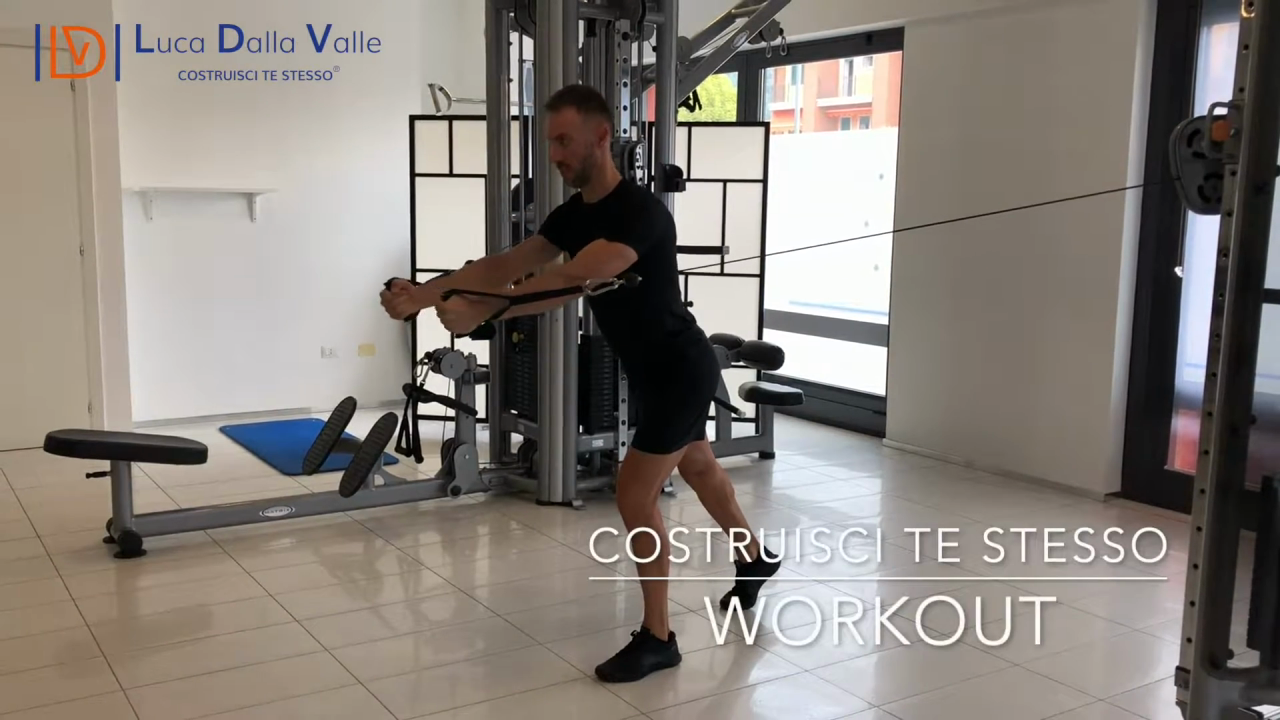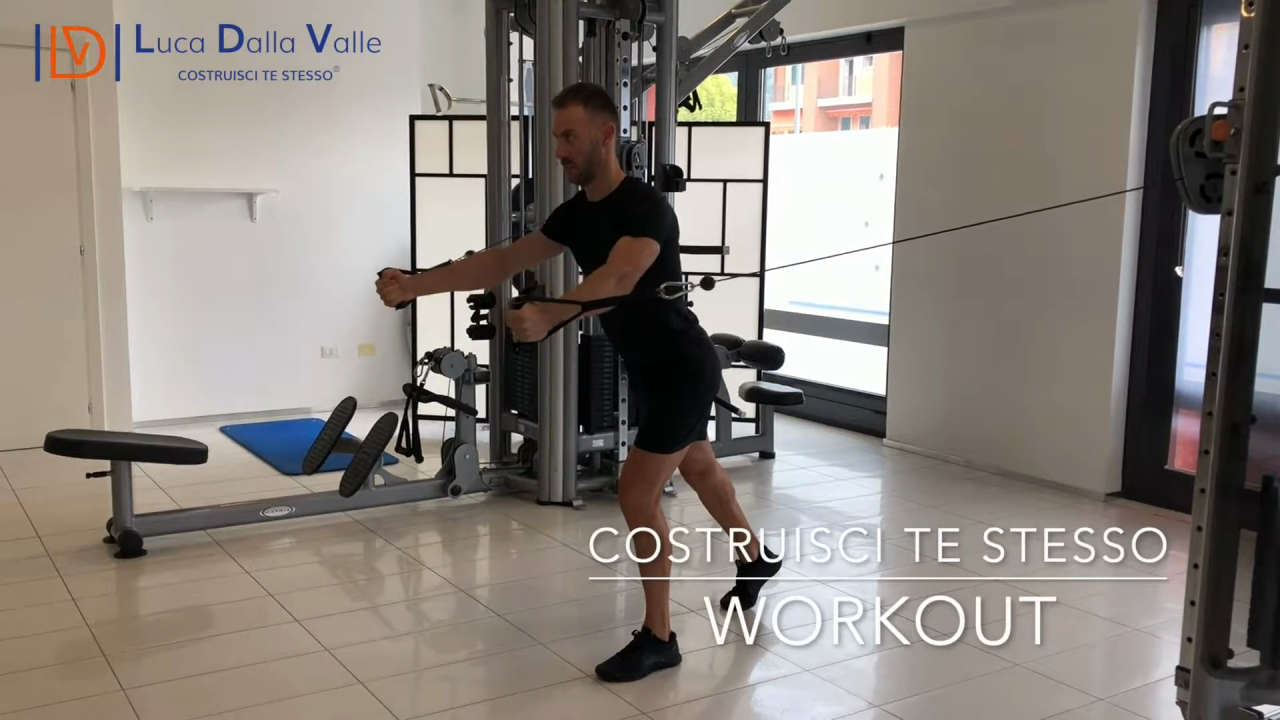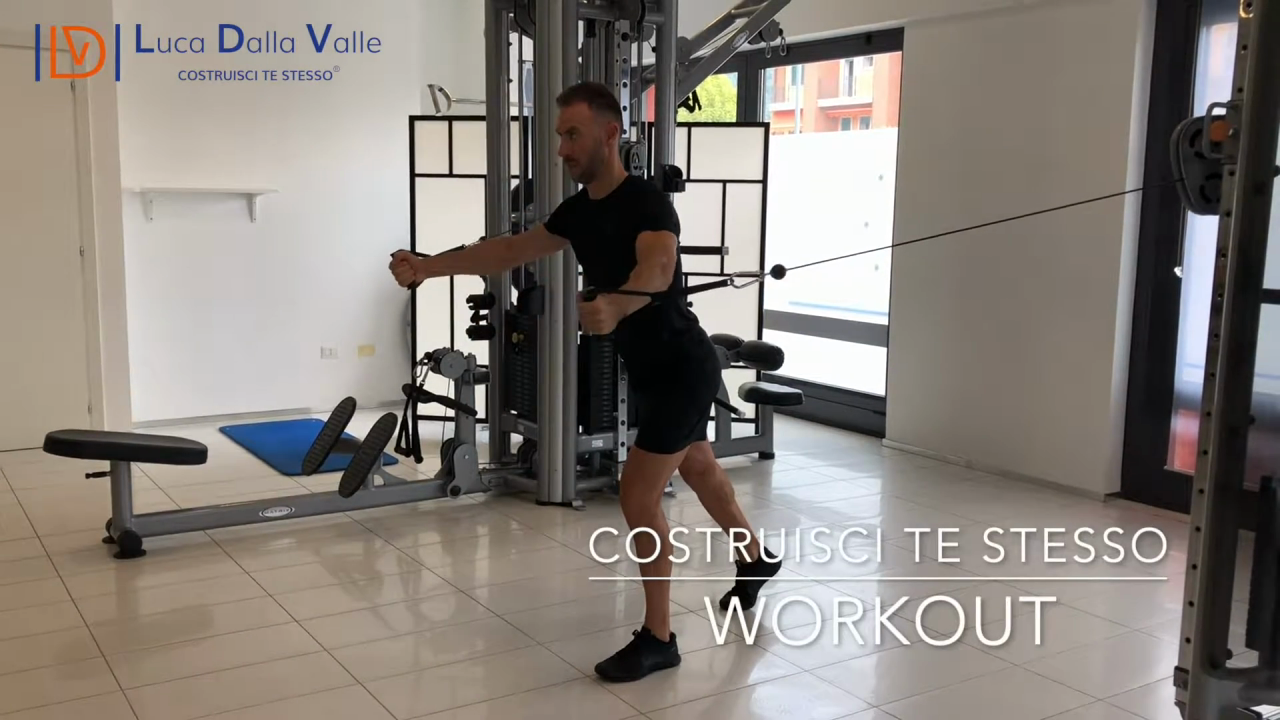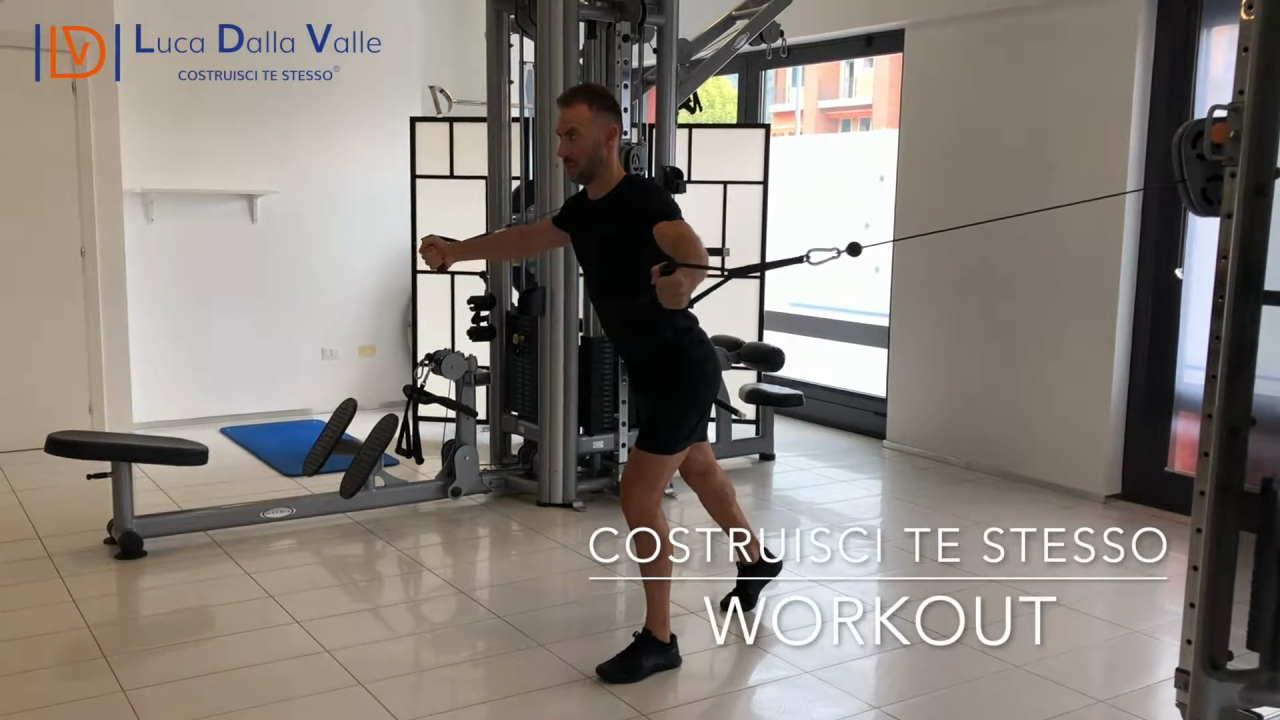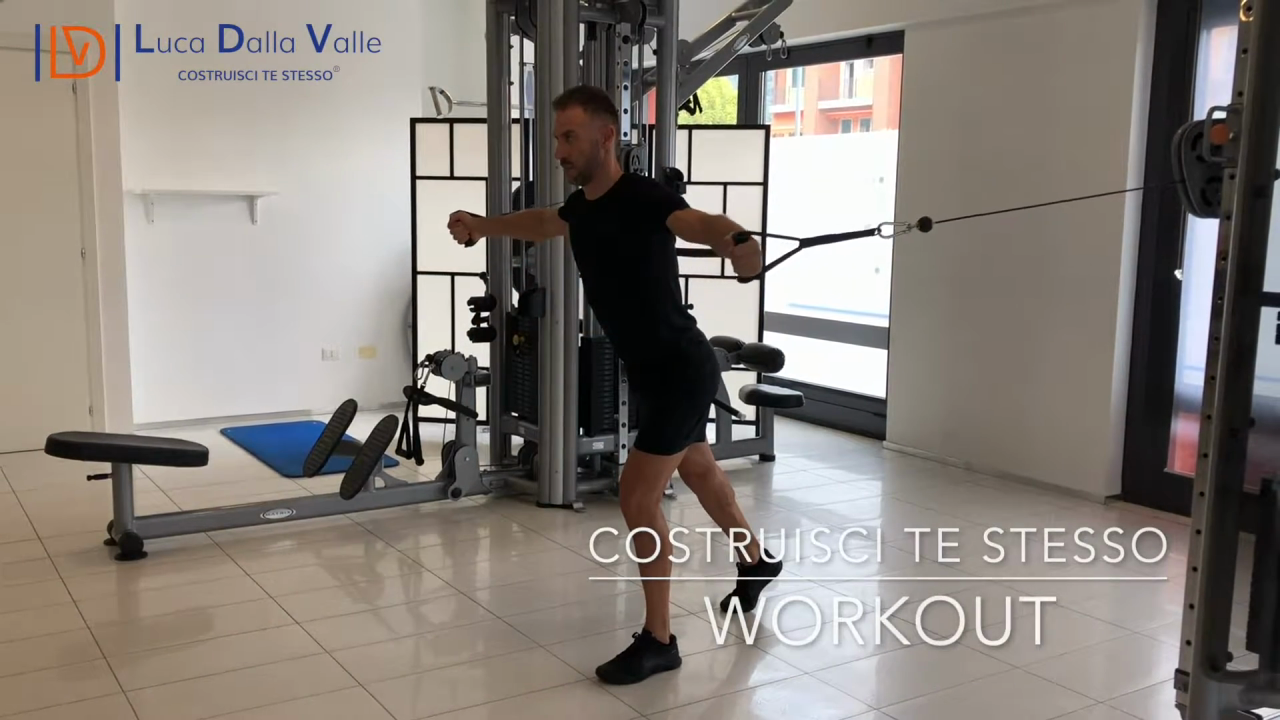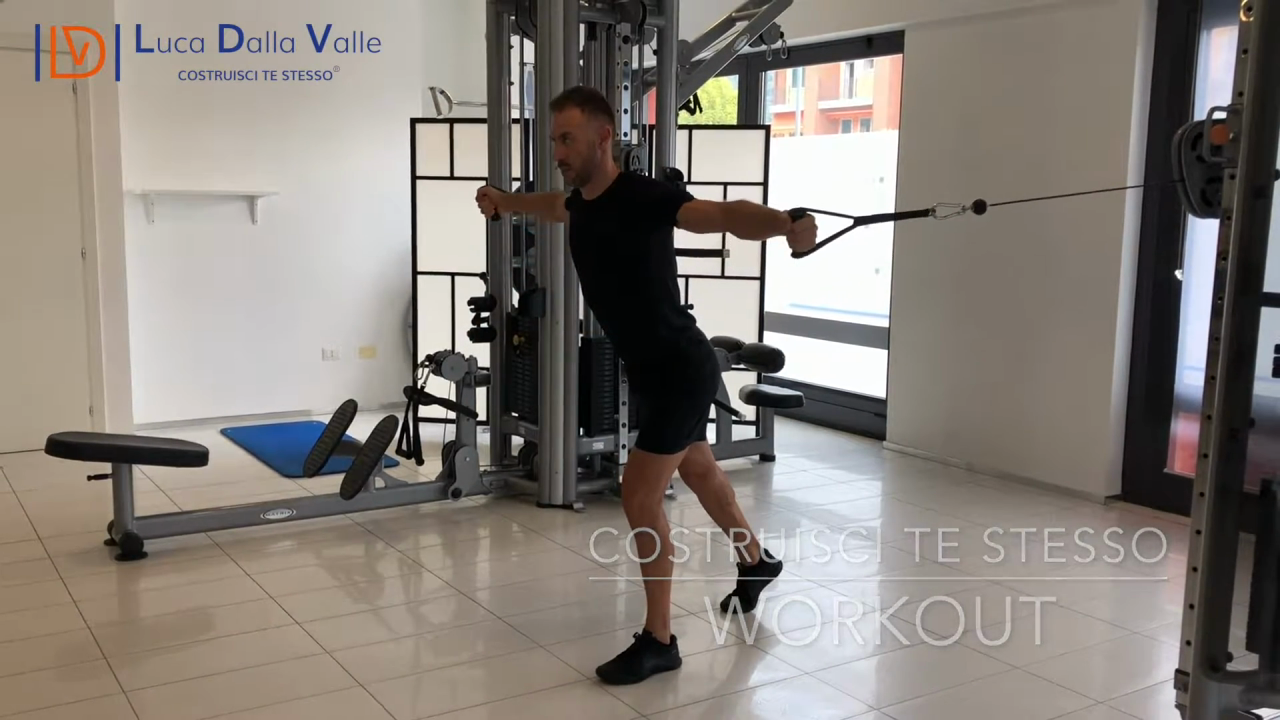
dt=0.4s
person 1, frame 1
left shoulder: (638, 211)
right shoulder: (573, 214)
left elbow: (576, 279)
right elbow: (504, 265)
left wrist: (481, 310)
right wrist: (422, 295)
left hip: (680, 368)
right hip: (649, 370)
left knee: (634, 495)
right knee: (698, 468)
left ankle: (657, 637)
right ankle: (755, 558)
person 1, frame 2
left shoulder: (644, 207)
right shoulder: (577, 212)
left elbow: (618, 277)
right elbow: (503, 261)
left wrist: (547, 316)
right wrist: (417, 285)
left hip: (683, 369)
right hip: (650, 370)
left knee: (637, 495)
right knee: (700, 469)
left ankle: (658, 638)
right ankle: (756, 559)
person 1, frame 3
left shoulder: (645, 202)
right shoulder: (579, 209)
left elbow: (658, 267)
right elbow: (511, 250)
left wrist: (619, 305)
right wrist: (431, 267)
left hip: (682, 368)
right hip: (651, 369)
left knee: (638, 495)
right knee: (699, 470)
left ankle: (657, 638)
right ankle: (755, 558)
person 1, frame 4
left shoulder: (643, 200)
right shoulder: (583, 207)
left elbow: (685, 243)
right elbow: (527, 239)
left wrist: (681, 276)
right wrist: (459, 249)
left hip: (682, 369)
right hip: (652, 370)
left knee: (638, 496)
right knee: (700, 471)
left ankle: (658, 639)
right ankle: (757, 560)
person 1, frame 5
left shoulder: (642, 198)
right shoulder: (582, 204)
left elbow: (702, 223)
right elbow: (543, 223)
left wrist: (737, 244)
right wrist: (484, 226)
left hip: (680, 370)
right hip: (651, 369)
left knee: (637, 496)
right knee: (699, 471)
left ankle: (657, 640)
right ankle: (755, 561)
person 1, frame 6
left shoulder: (643, 198)
right shoulder: (583, 200)
left elbow: (724, 214)
left wrist: (784, 225)
right wrist: (507, 202)
left hip: (681, 369)
right hip: (650, 369)
left knee: (639, 496)
right knee: (699, 472)
left ankle: (658, 640)
right ankle: (756, 561)
